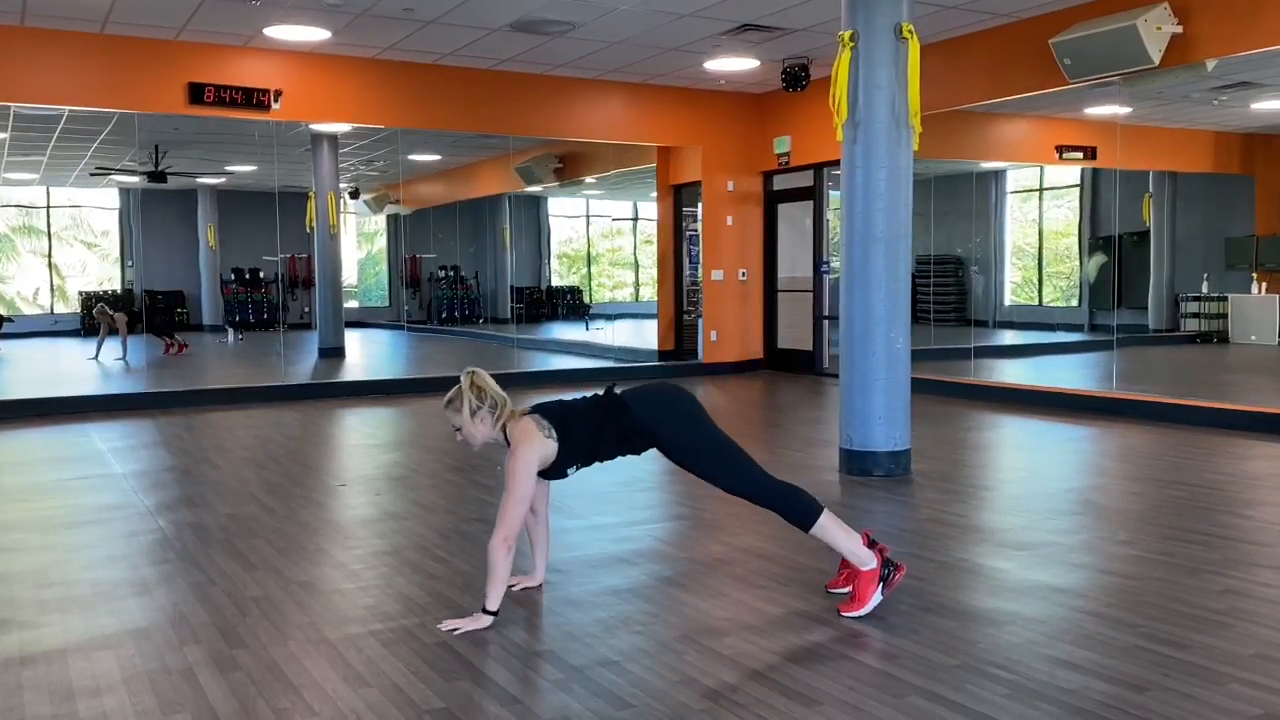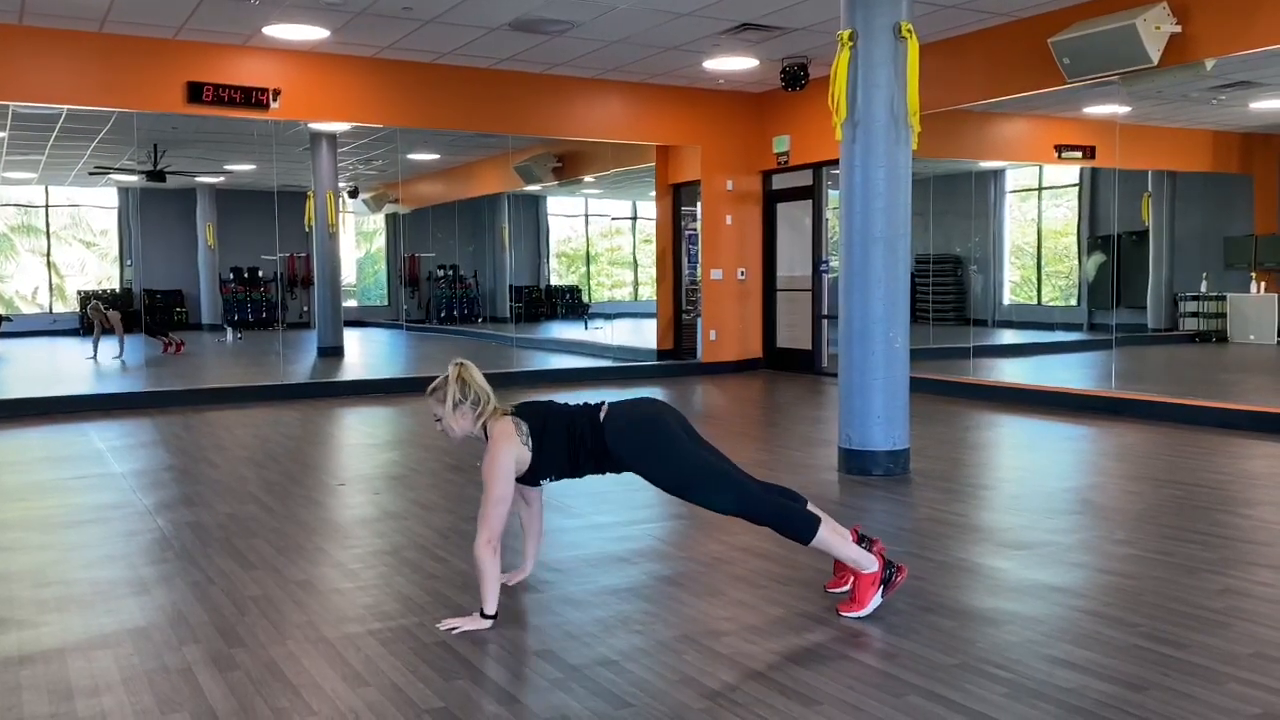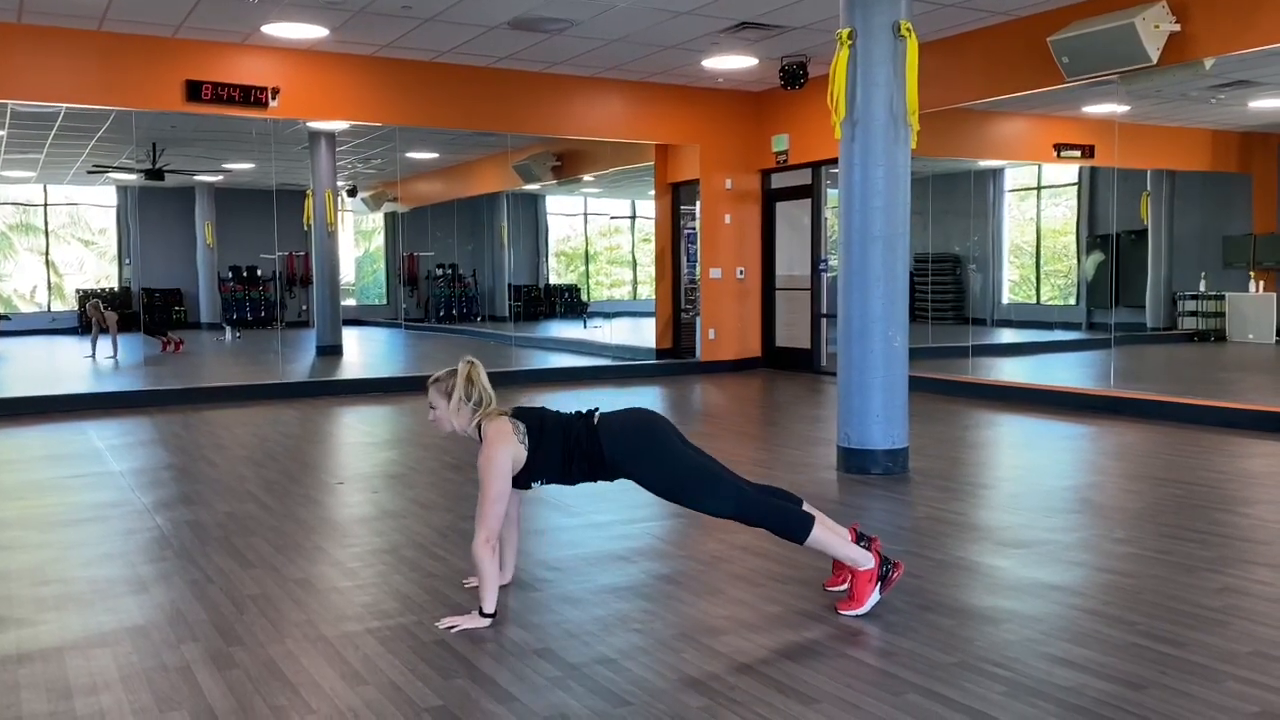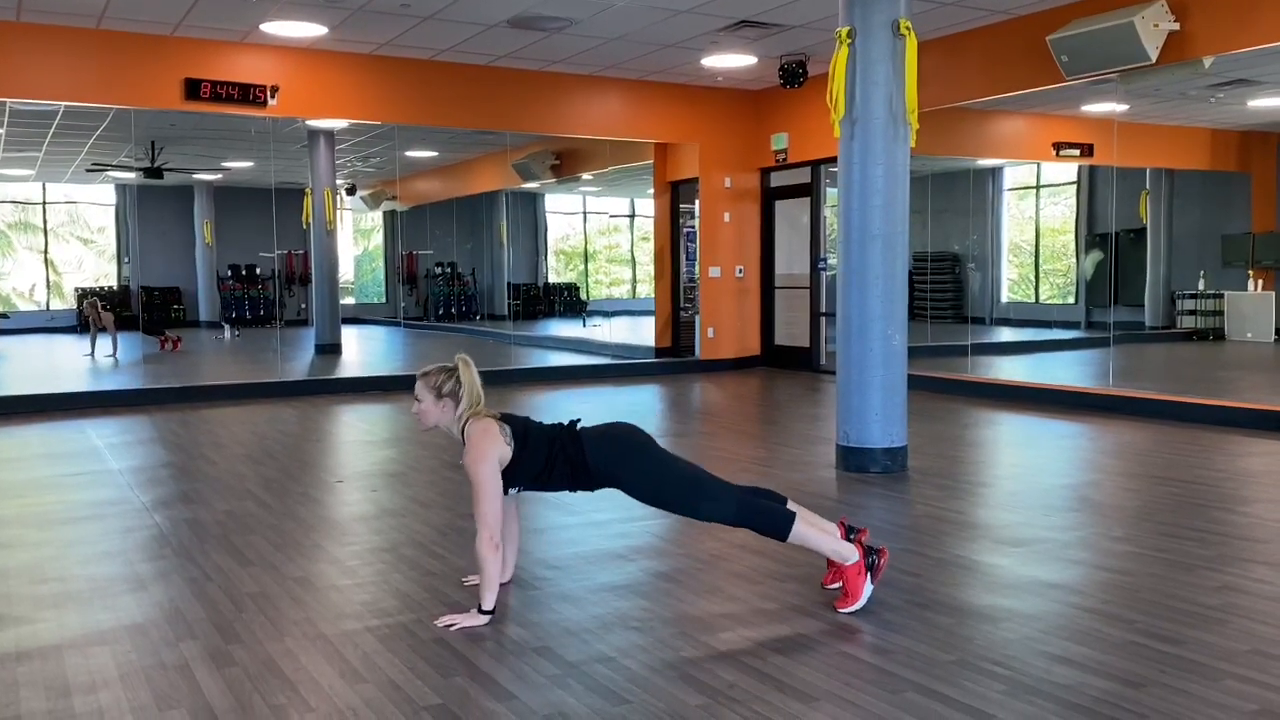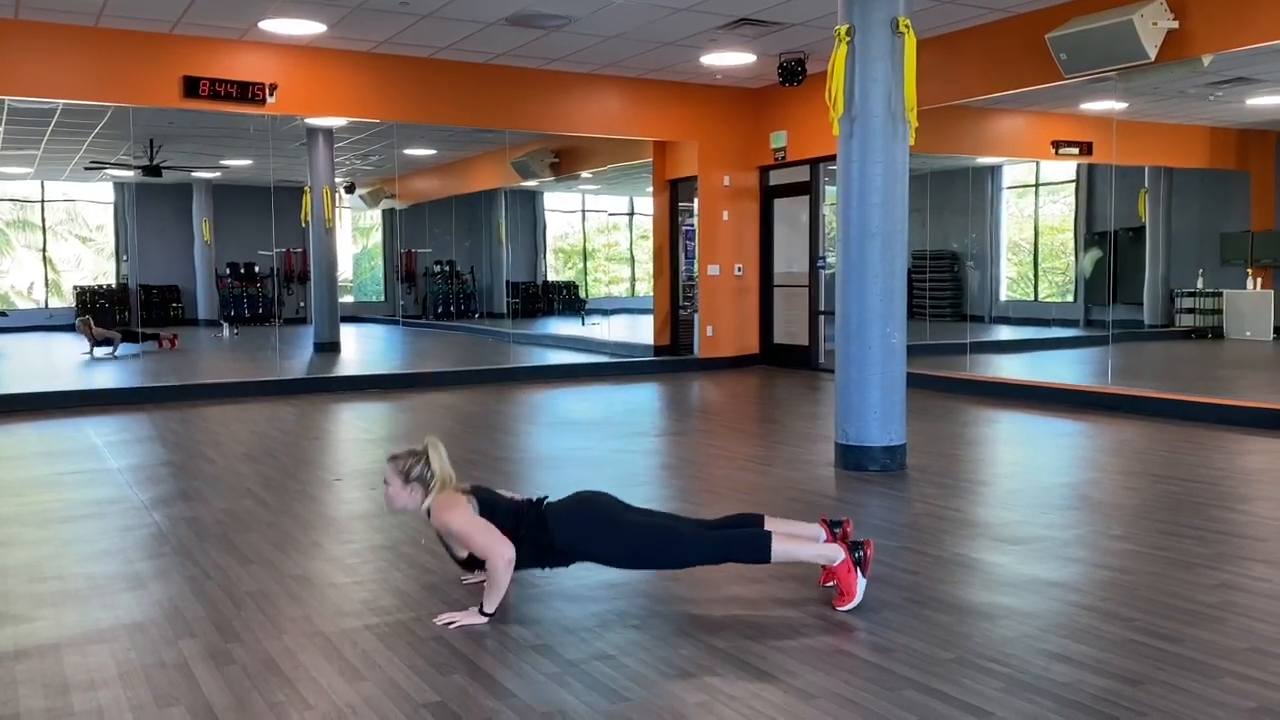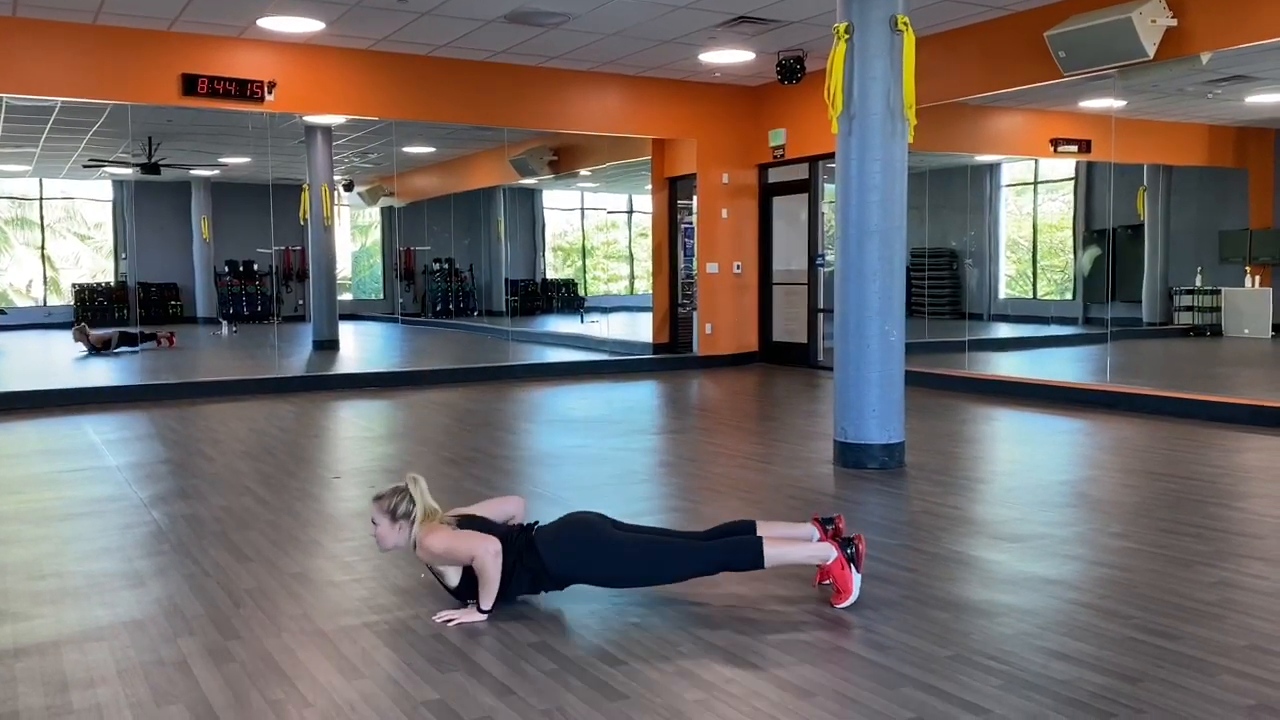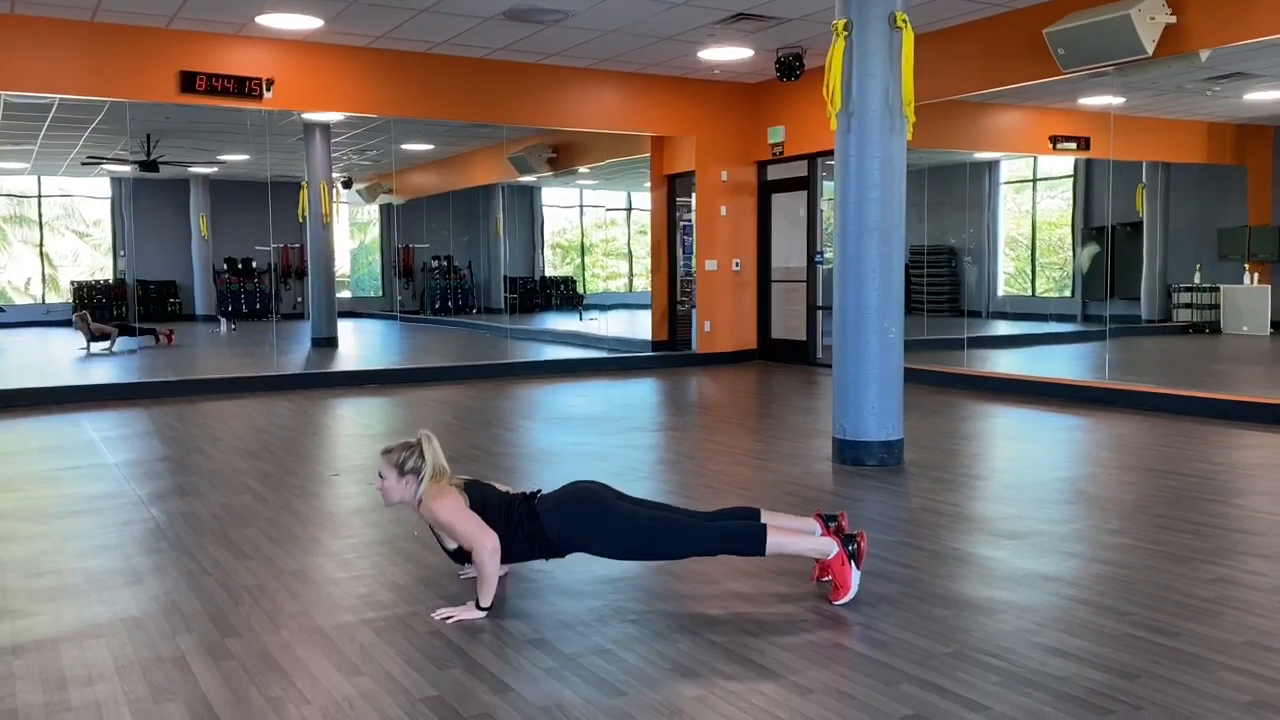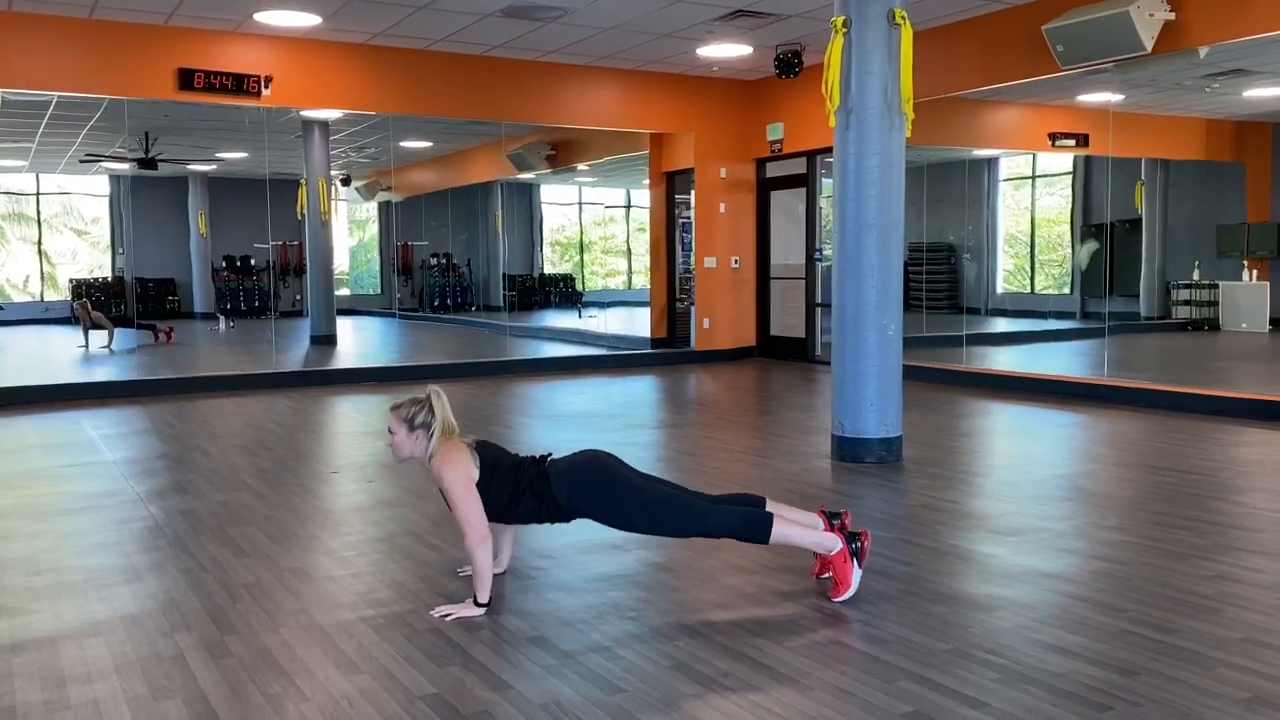
dt=0.3s
person 1, frame 1
left shoulder: (524, 443)
right shoulder: (520, 428)
left elbow: (504, 536)
right elbow: (536, 508)
left wrist: (487, 611)
right wrist: (538, 572)
left hip: (658, 416)
right hip: (649, 413)
left knee: (759, 487)
right knee: (755, 486)
left ankle: (869, 563)
right ankle: (857, 544)
person 1, frame 2
left shoulder: (500, 445)
right shoulder: (508, 423)
left elbow: (488, 538)
right elbow: (529, 496)
left wrist: (485, 614)
right wrist: (527, 565)
left hip: (637, 439)
right hip: (642, 420)
left knee: (748, 502)
right knee: (748, 489)
left ankle: (870, 566)
right ankle: (854, 541)
person 1, frame 3
left shoulder: (495, 445)
right shoulder: (500, 424)
left elbow: (485, 537)
right elbow: (509, 506)
left wrist: (485, 612)
right wrist: (504, 573)
left hip: (631, 448)
right hip: (635, 430)
left knee: (743, 505)
right knee: (744, 493)
left ankle: (865, 563)
right ankle: (851, 540)
person 1, frame 4
left shoulder: (477, 445)
right shoulder: (481, 427)
left elbow: (489, 533)
right elbow: (510, 494)
left wrist: (484, 607)
right wrist: (505, 569)
left hip: (614, 457)
right hip: (613, 449)
left knee: (731, 508)
right knee: (731, 498)
left ankle: (853, 557)
right ankle: (840, 532)
person 1, frame 5
left shoulder: (445, 514)
right shoulder: (454, 494)
left elbow: (503, 552)
left wrist: (483, 611)
right wrist: (495, 573)
left hip: (581, 532)
right hip: (581, 515)
left knee: (709, 545)
right knee: (711, 530)
left ankle: (840, 555)
right ankle: (826, 531)
person 1, frame 6
left shoulder: (431, 543)
right shoulder: (446, 521)
left elbow: (490, 551)
right elbow: (514, 504)
left wrist: (482, 608)
right wrist: (503, 574)
left hip: (573, 556)
right hip: (575, 535)
left knee: (703, 558)
right knee: (702, 541)
left ankle: (832, 553)
right ankle: (820, 530)
person 1, frame 7
left shoulder: (435, 506)
right shoulder: (450, 487)
left elbow: (487, 543)
left wrist: (481, 605)
right wrist: (496, 564)
left hip: (574, 523)
right hip: (577, 504)
left knee: (706, 537)
right knee: (706, 523)
left ankle: (833, 548)
right ankle: (821, 525)
person 1, frame 8
left shoulder: (447, 464)
right shoulder: (460, 448)
left elbow: (477, 535)
right elbow: (498, 498)
left wrist: (479, 601)
right wrist: (501, 562)
left hip: (585, 489)
right hip: (588, 474)
left knee: (712, 520)
right knee: (711, 507)
left ankle: (837, 545)
right ankle: (827, 522)
